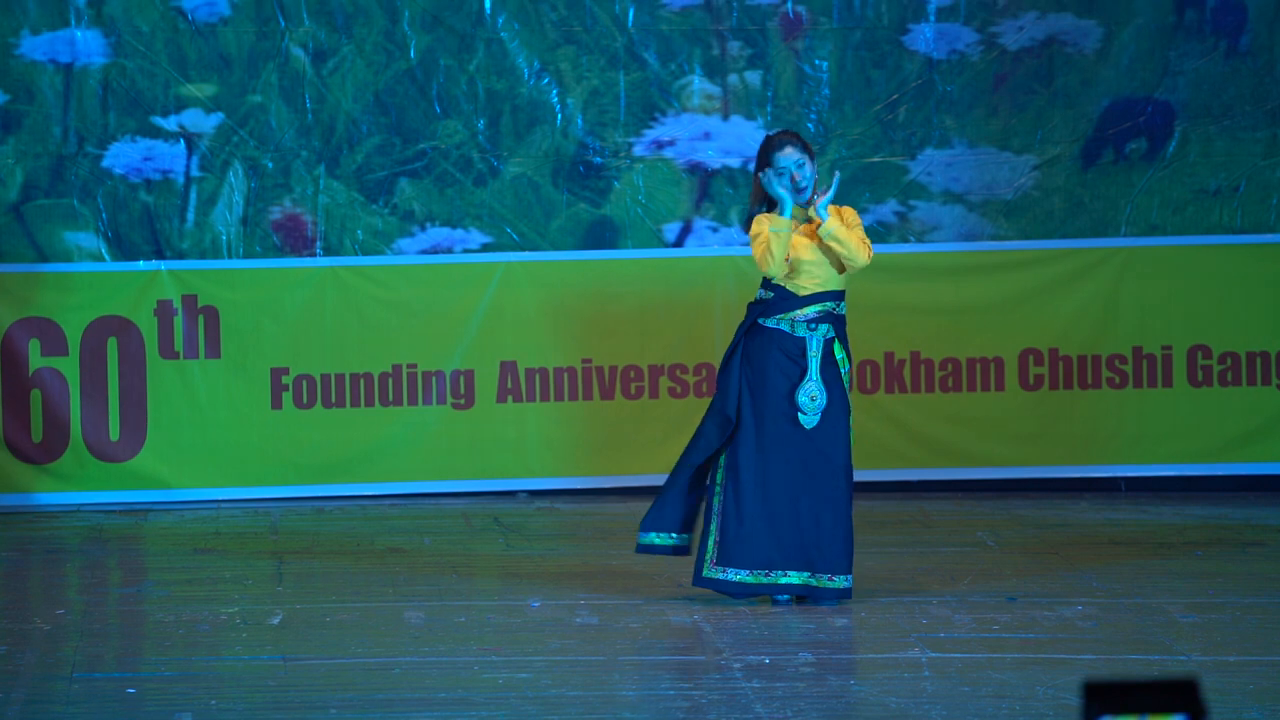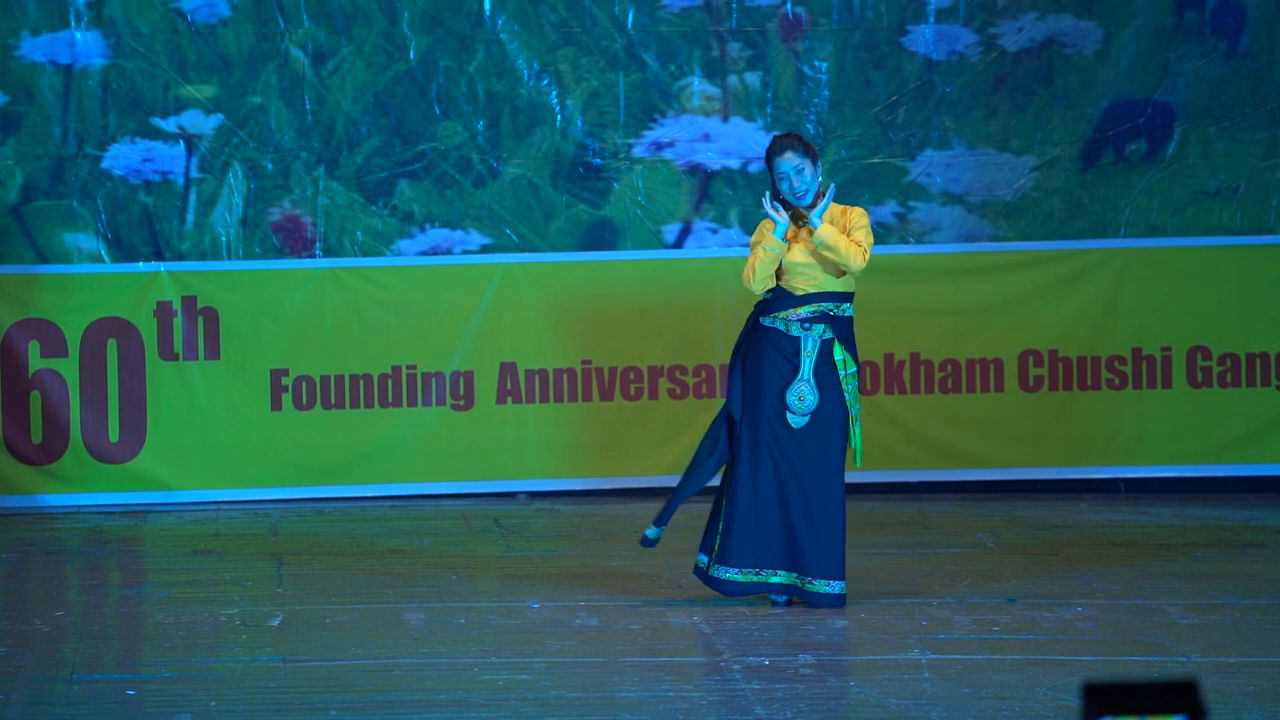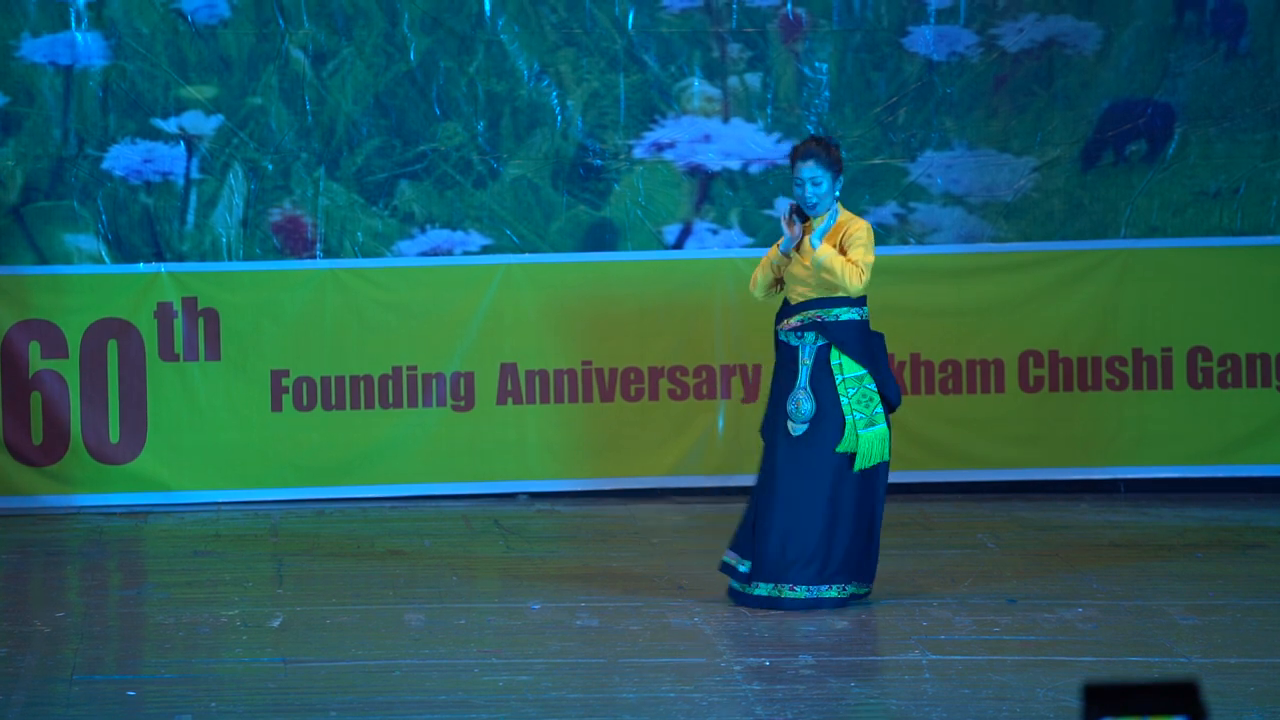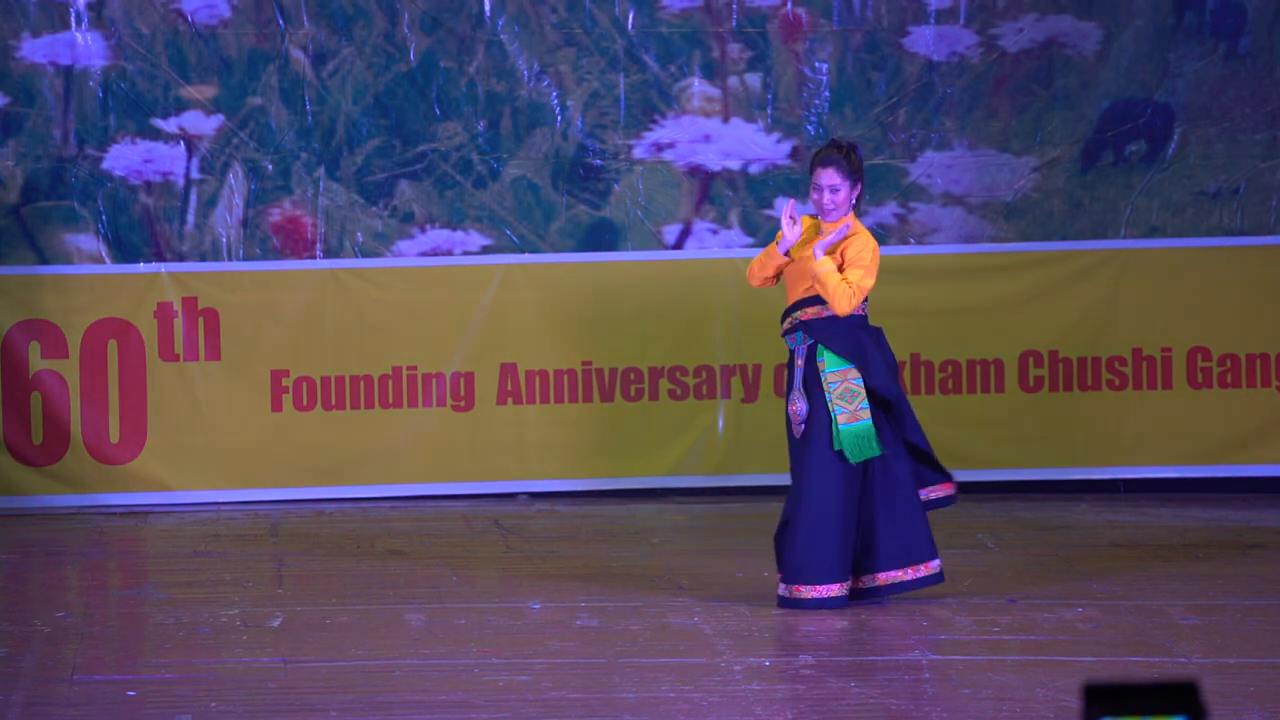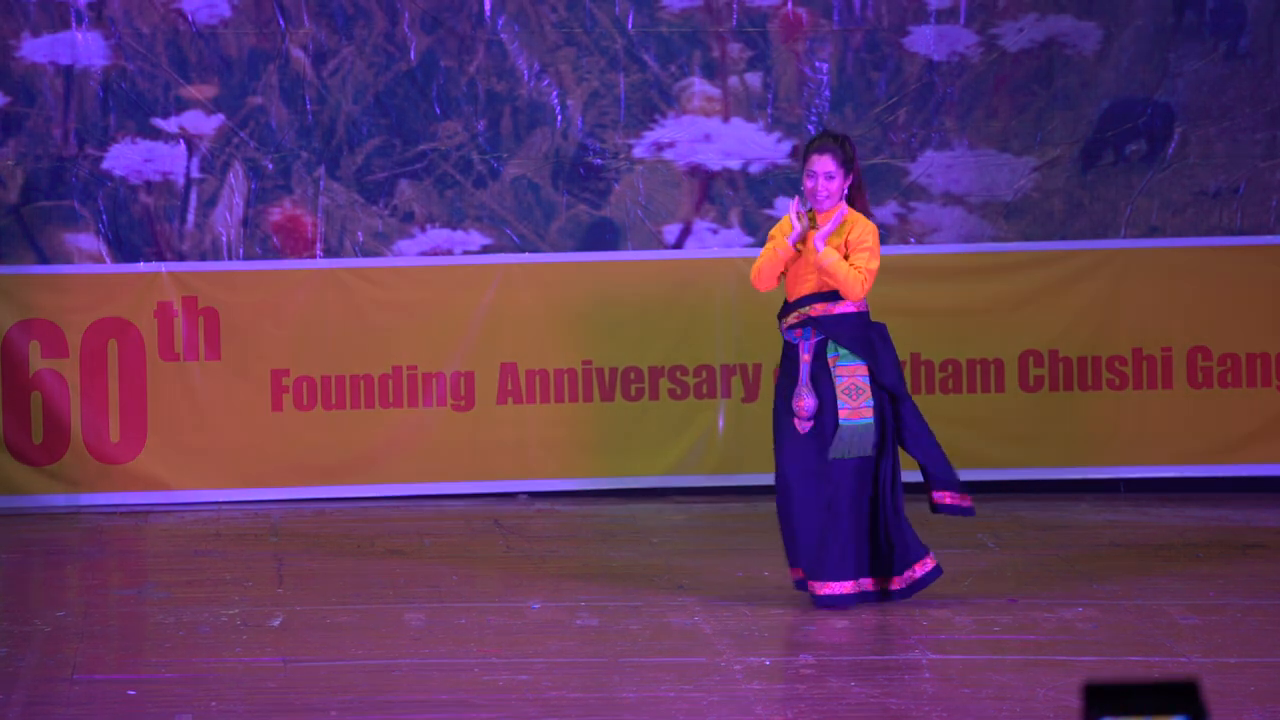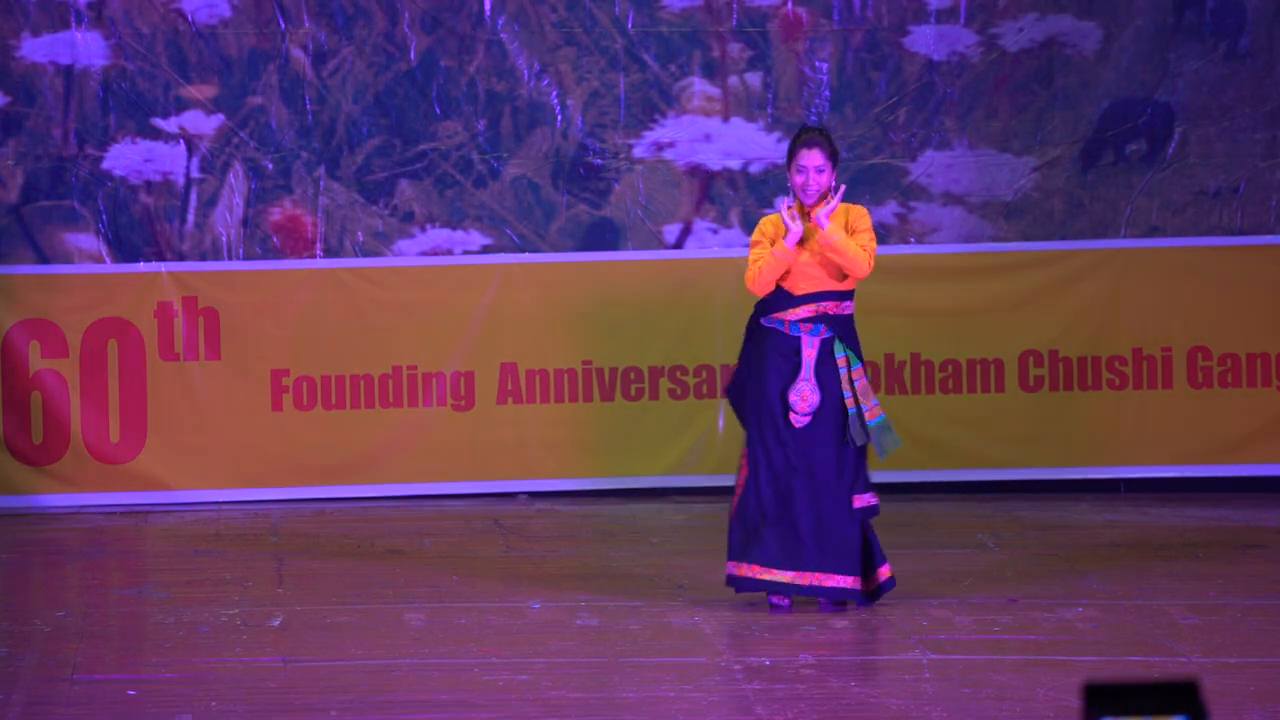
dt=0.3s
person 1, frame 1
left shoulder: (843, 217)
right shoulder: (766, 222)
left elbow: (860, 258)
right elbow: (772, 263)
left wrist: (823, 215)
right wrist: (786, 211)
left hip: (824, 349)
right hip: (773, 348)
left knee: (823, 458)
right knee: (771, 454)
left ankle: (821, 573)
right ankle: (776, 572)
person 1, frame 2
left shoulder: (850, 217)
right shoulder: (773, 227)
left elbow: (856, 261)
right elbow: (755, 284)
left wrist: (815, 221)
right wrist: (778, 232)
left hip: (827, 351)
right hip: (774, 348)
left knee: (820, 462)
right knee: (769, 455)
left ankle: (815, 575)
right ankle: (774, 572)
person 1, frame 3
left shoulder: (853, 228)
right shoulder: (792, 232)
left elbow: (853, 282)
right elbow: (759, 288)
left wrist: (816, 242)
right wrist: (785, 245)
left hip: (845, 357)
right hip: (797, 359)
left knee: (835, 466)
right knee: (790, 463)
left ankle: (829, 577)
right ankle: (785, 576)
person 1, frame 4
left shoulder: (860, 242)
right shoulder: (801, 228)
left elbow: (843, 301)
right elbow: (757, 277)
left wrist: (816, 254)
right wrist: (784, 246)
left hip: (843, 356)
right hip: (807, 357)
left knee: (834, 468)
right knee: (817, 467)
left ankle: (824, 580)
person 1, frame 5
left shoulder: (860, 228)
right shoulder: (788, 225)
left elbow: (855, 286)
right elbow: (760, 280)
left wrist: (819, 243)
right wrist: (792, 238)
left hip: (848, 352)
right hip: (800, 356)
left knee: (845, 465)
right knee: (800, 468)
left ankle: (841, 577)
right ankle: (819, 568)
person 1, frame 6
left shoulder: (854, 216)
right shoulder: (771, 224)
left elbow: (861, 267)
right elbow: (757, 284)
left wrist: (827, 230)
right wrist: (793, 236)
left hip: (830, 351)
right hip: (778, 351)
left knee: (830, 461)
right knee: (778, 459)
left ankle: (834, 574)
right ankle: (777, 575)
